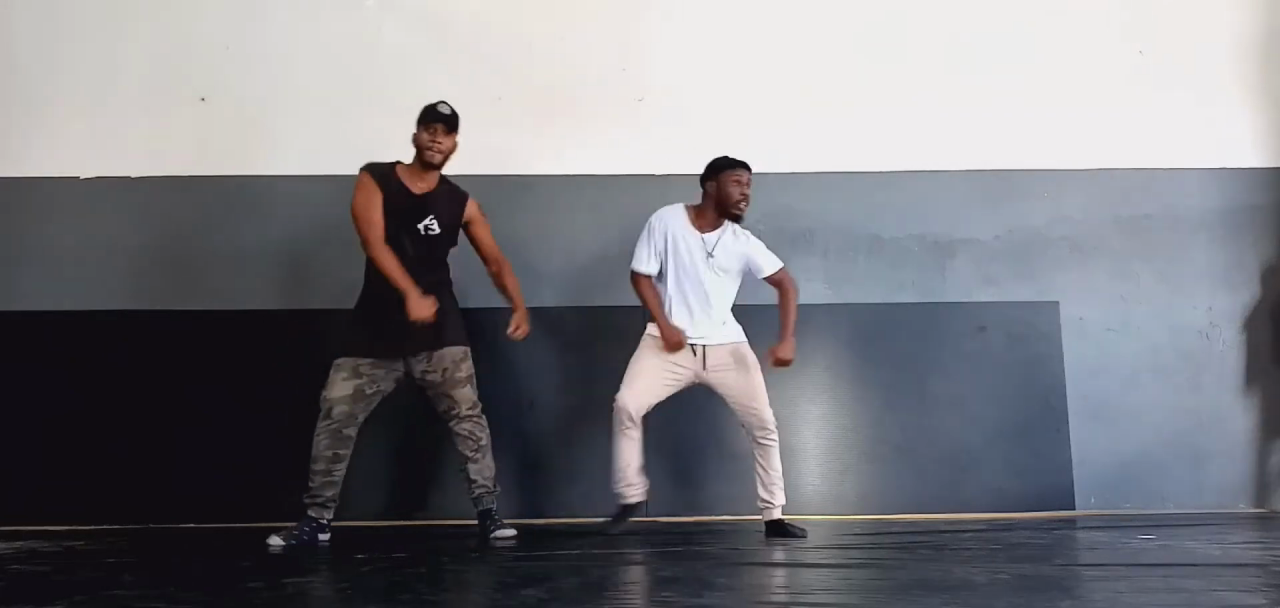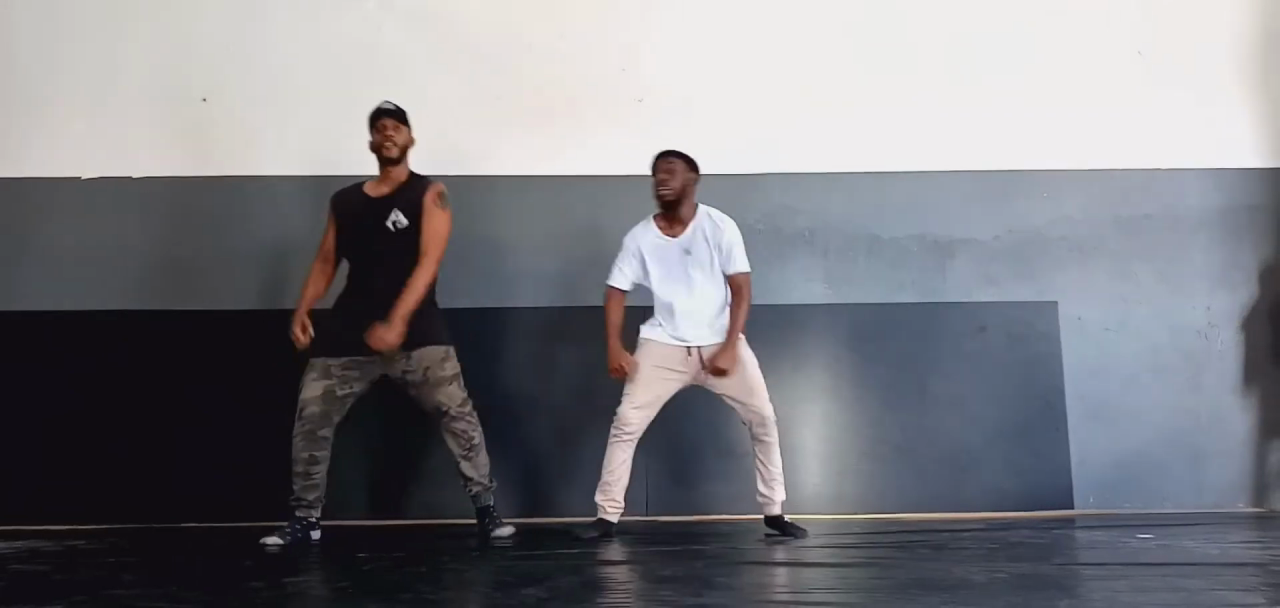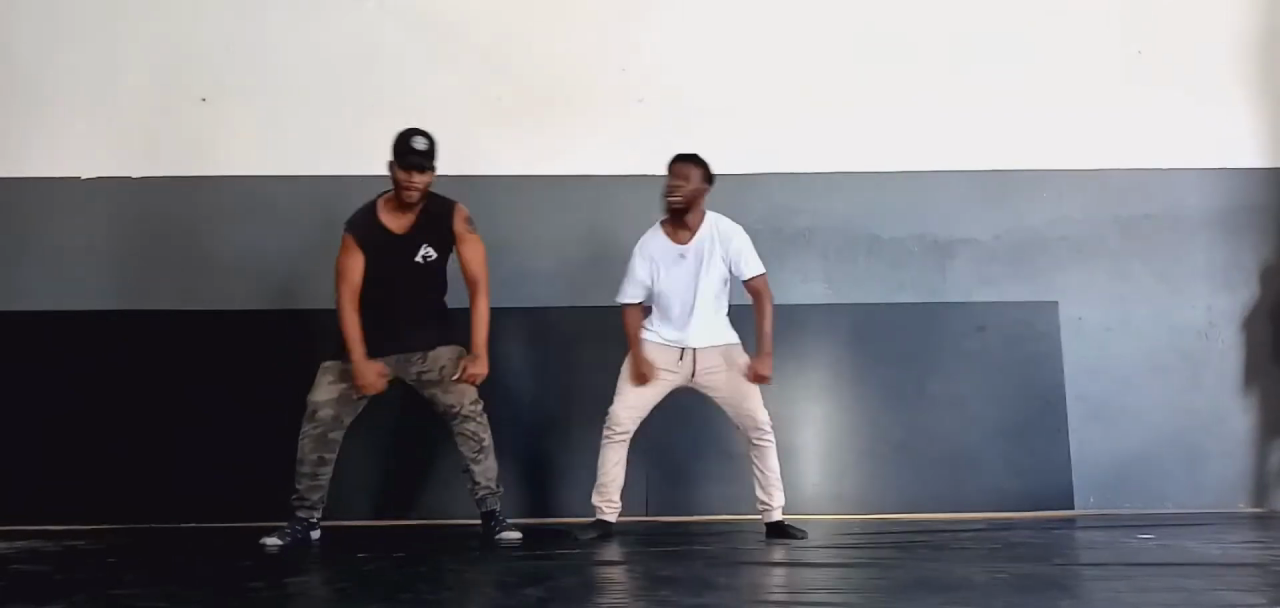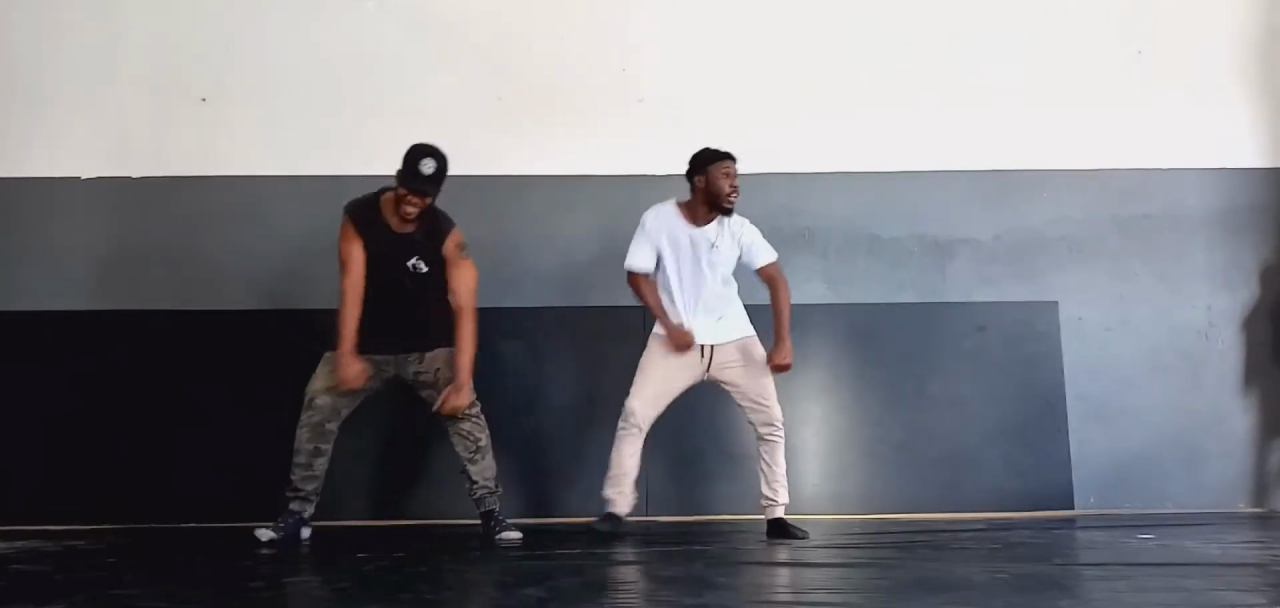
dt=0.5s
person 1, frame 1
left shoulder: (460, 202)
right shoulder: (373, 179)
left elbow: (494, 259)
right elbow: (374, 243)
left wrist: (518, 305)
right wrist: (411, 294)
left hip: (438, 328)
right hip: (375, 327)
left knee: (467, 415)
right knee: (336, 418)
left ankle: (488, 511)
right ankle: (316, 520)
person 1, frame 2
left shoulder: (429, 194)
right shoulder: (345, 200)
left elbow: (428, 263)
right elbow: (325, 261)
left wrist: (397, 321)
right wrist: (302, 310)
left hip: (414, 330)
right hip: (349, 330)
left knee: (457, 412)
right knee: (310, 417)
left ankle: (485, 509)
right ankle: (304, 520)
person 1, frame 3
left shoulder: (452, 216)
right shoulder: (361, 225)
left elbow: (478, 284)
right elbow: (348, 296)
left wrist: (479, 353)
right wrist: (359, 362)
left hip: (430, 340)
right hip: (370, 340)
left knee: (470, 415)
right knee: (319, 420)
left ankle: (491, 513)
right ankle: (305, 520)
person 1, frame 4
left shoulder: (445, 233)
right shoulder: (359, 216)
left elbow: (465, 309)
right elbow: (352, 287)
left wrist: (463, 382)
right wrist: (346, 354)
left hip: (430, 339)
right hip: (371, 337)
left knee: (465, 413)
right knee: (318, 411)
left ankle: (490, 513)
right ankle: (297, 515)
person 2, frame 1
left shoulder: (742, 243)
right shoulder: (666, 221)
left elbow: (785, 283)
right elbow: (641, 275)
left wrist: (786, 338)
right wrist: (662, 322)
left hip: (724, 344)
right hip: (669, 343)
left knee: (763, 424)
right knee: (626, 405)
left ankle: (773, 515)
right ankle: (630, 499)
person 2, frame 2
left shoulder: (720, 226)
right shoulder: (640, 237)
left elbow: (742, 289)
right elbow: (616, 291)
left wrist: (730, 348)
right wrist: (614, 347)
left hip: (719, 344)
right hip: (663, 345)
left knee: (763, 418)
right knee: (626, 423)
left ankle: (774, 511)
right ankle: (607, 515)
person 2, frame 3
left shoulder: (728, 234)
right shoulder: (648, 243)
left elbow: (760, 292)
right elbow: (632, 304)
left wrist: (765, 353)
right wrist: (636, 355)
left hip: (717, 348)
right hip: (660, 347)
left knee: (759, 426)
right knee: (618, 423)
left ankle: (773, 518)
right ankle: (605, 516)
person 2, frame 4
left shoulder: (738, 229)
right shoulder: (658, 219)
left elbow: (775, 278)
right elbow: (638, 276)
left wrist: (782, 341)
right wrist: (669, 325)
left hip: (733, 340)
right hip: (674, 339)
left knee: (769, 420)
right knee: (635, 413)
left ankle: (775, 515)
right ankle: (617, 507)
